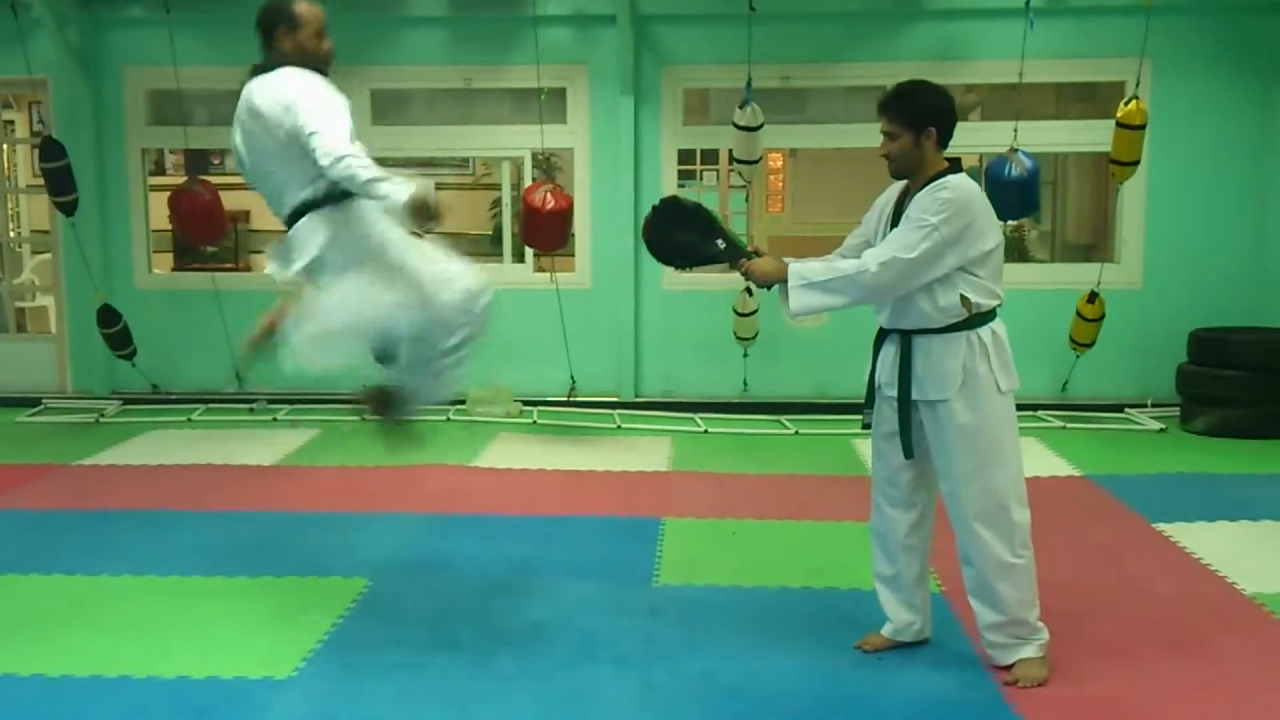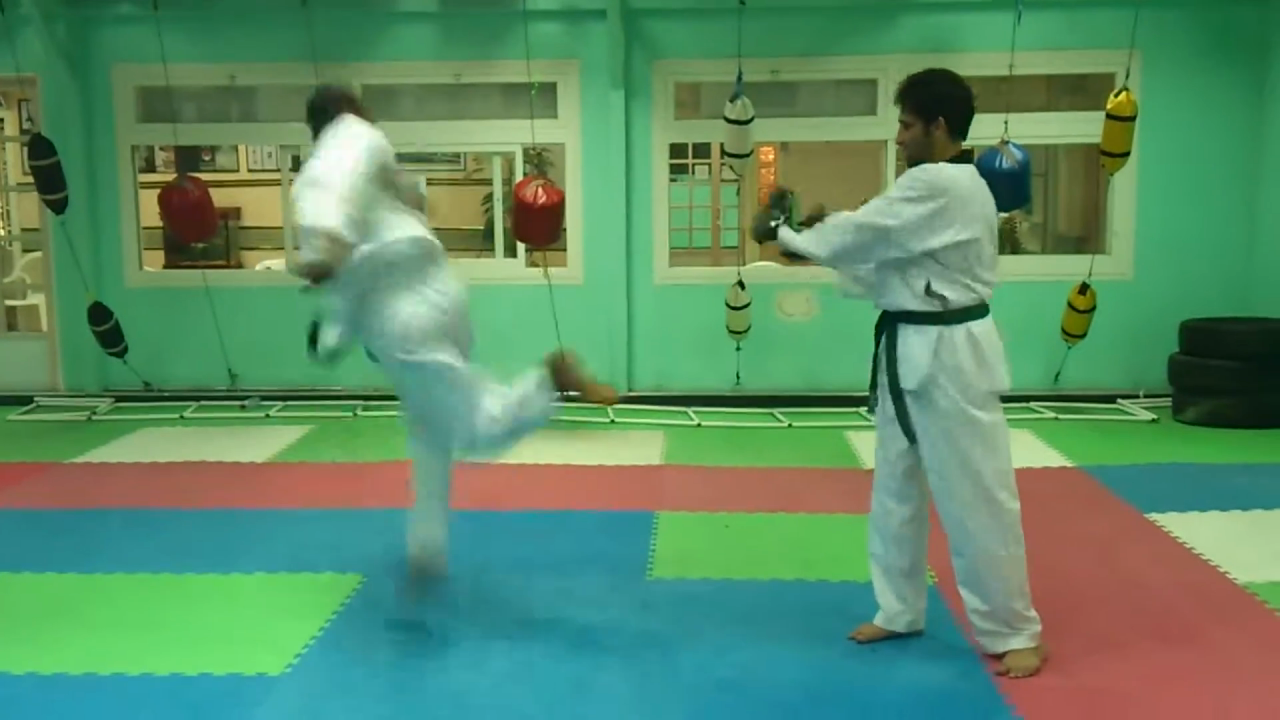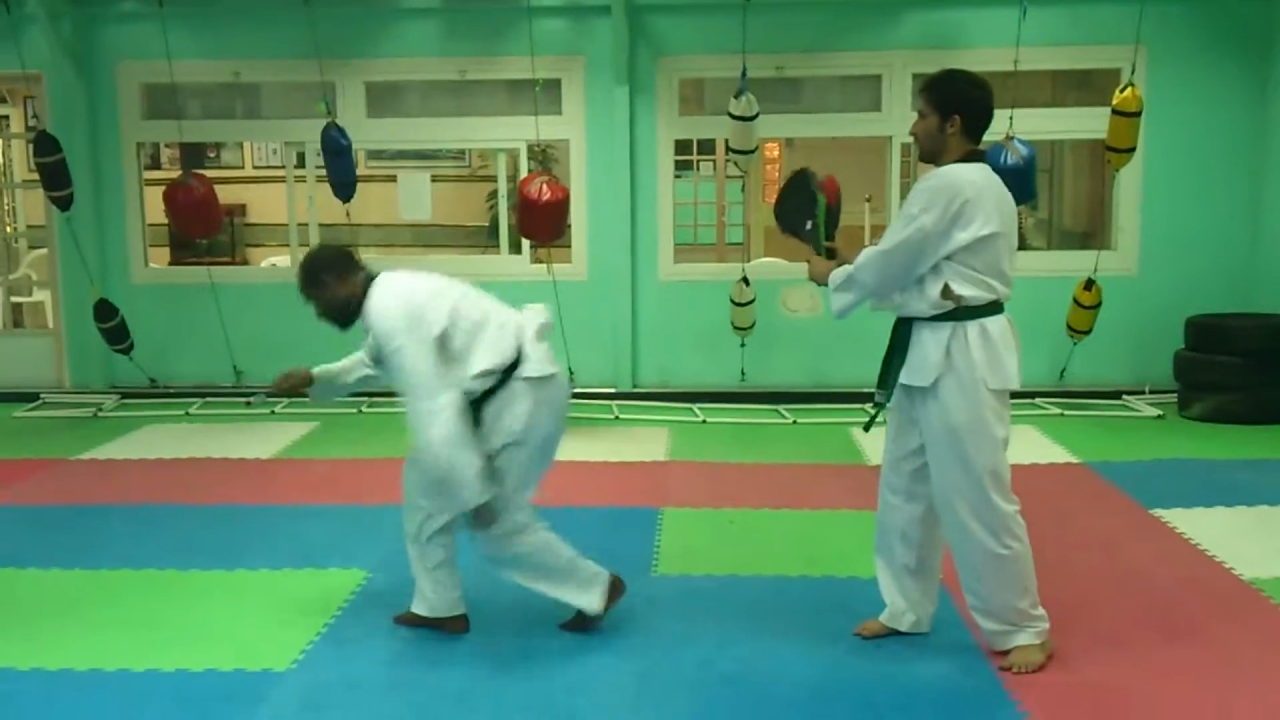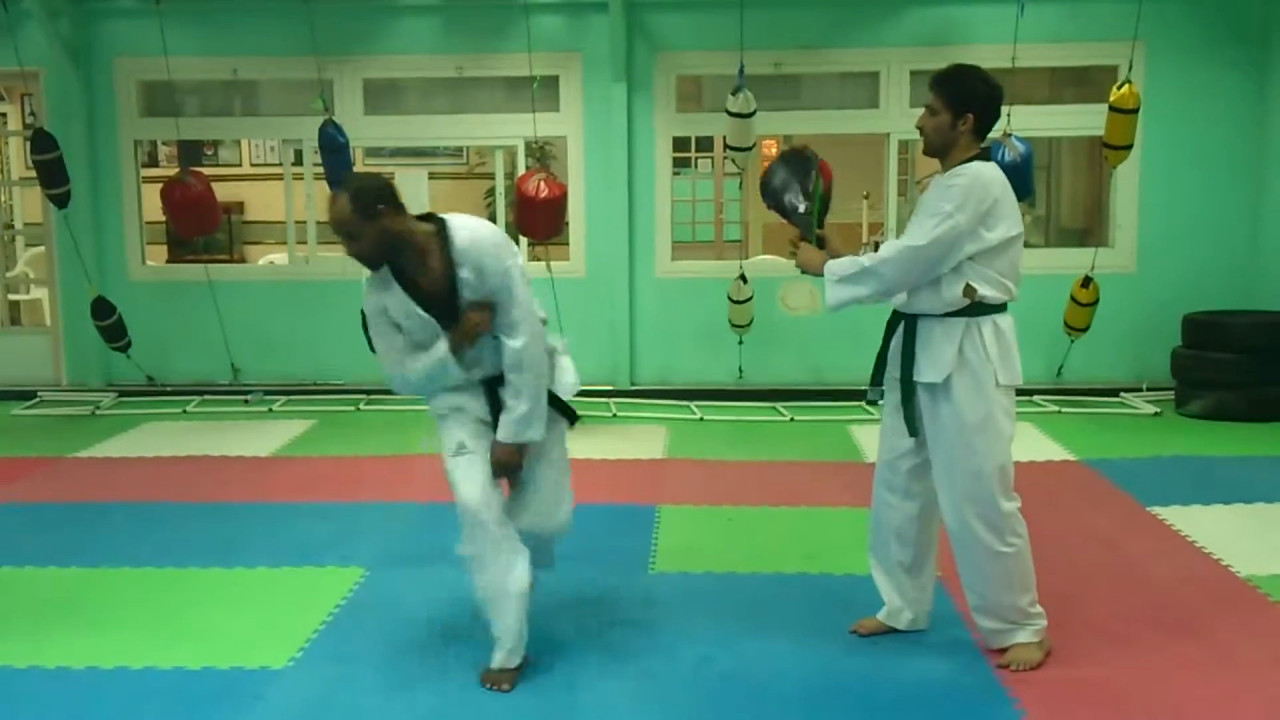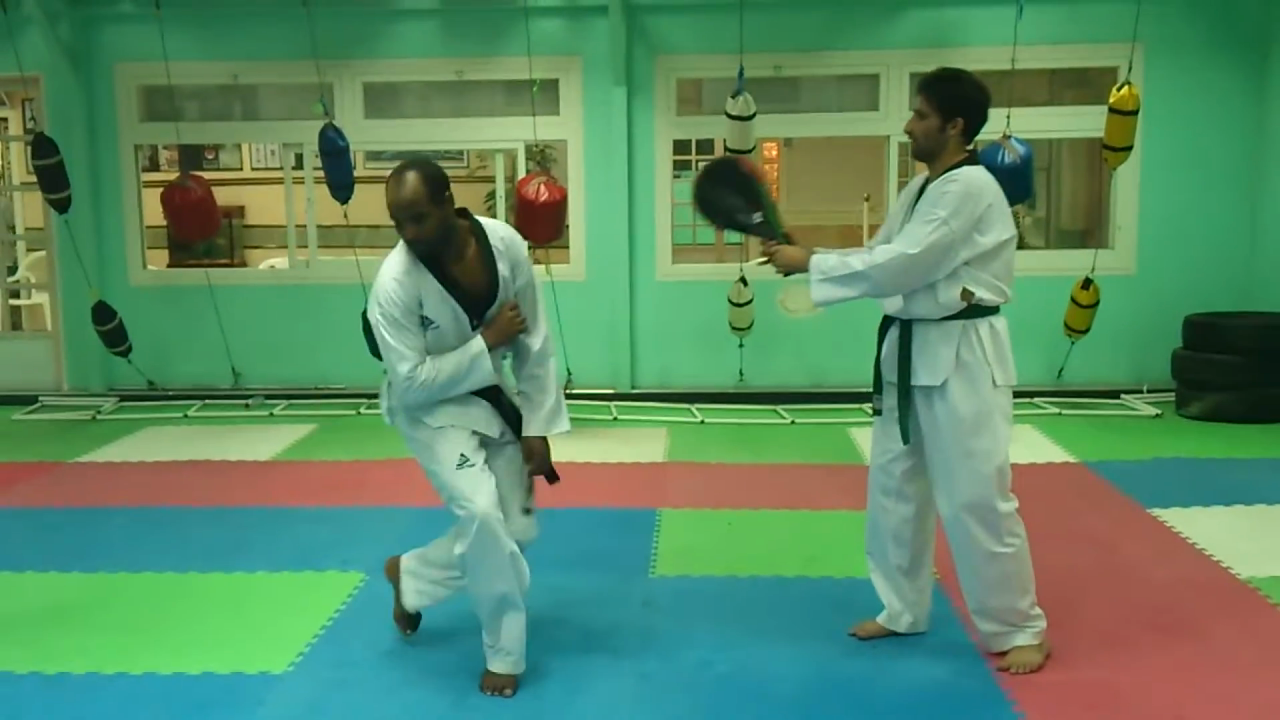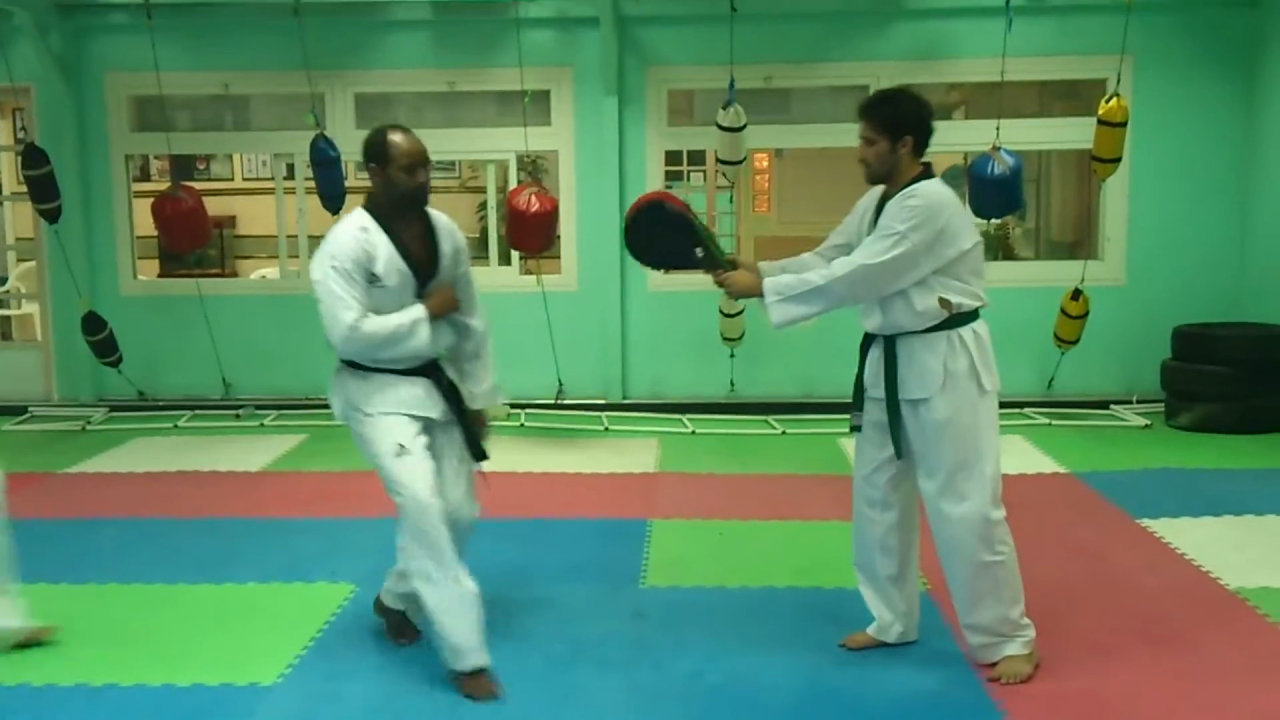
dt=0.3s
person 1, frame 1
left shoulder: (957, 199)
right shoulder: (896, 199)
left elbow: (883, 273)
right elbow: (851, 261)
left wrist: (786, 274)
right wrist: (777, 268)
left hip: (961, 366)
right hip: (903, 363)
left knee: (986, 506)
right knee: (896, 498)
left ankle: (1020, 640)
right ankle: (905, 620)
person 1, frame 2
left shoulder: (934, 186)
right shoulder: (957, 184)
left elbow: (856, 233)
left wrist: (788, 235)
right wrist: (844, 253)
left hip: (951, 357)
right hip: (916, 354)
left knee: (976, 498)
right knee: (897, 488)
left ankle: (1016, 632)
right ankle: (901, 611)
person 1, frame 3
left shoulder: (946, 184)
right shoulder: (984, 185)
left elbow: (889, 262)
left wrist: (833, 278)
right wrist: (853, 272)
left hip: (961, 357)
right hip: (933, 354)
left knee: (976, 498)
right knee: (905, 487)
left ankle: (1024, 628)
right ankle: (906, 610)
person 1, frame 4
left shoulder: (976, 183)
right shoulder: (948, 184)
left elbow: (905, 261)
right elbow: (913, 266)
left wrist: (827, 267)
right wrist: (837, 260)
left hip: (966, 355)
right hip: (919, 349)
left knee: (977, 497)
right knee: (900, 484)
left ankle: (1021, 626)
right ankle: (904, 607)
person 1, frame 5
left shoulder: (969, 189)
right shoulder: (922, 187)
left elbow: (900, 266)
right elbow: (882, 255)
left wrist: (809, 263)
right wrist: (808, 255)
left hip: (961, 357)
right hip: (909, 352)
left knee: (976, 497)
right knee: (894, 486)
left ankle: (1020, 629)
right ankle: (903, 610)
person 1, frame 6
left shoulder: (929, 203)
right shoulder: (876, 202)
left elbow: (855, 277)
right elbow: (827, 259)
left wrist: (763, 289)
right wrist: (761, 269)
left hip: (945, 366)
right hip: (891, 364)
left knee: (966, 506)
right knee: (878, 495)
left ankle: (1009, 639)
right ankle: (892, 621)
person 2, frame 1
left shoulder: (265, 94)
right shoulder: (290, 85)
right elbow: (330, 153)
right wrist: (402, 195)
left hip: (346, 223)
right hip: (345, 223)
left knee: (461, 298)
person 2, frame 2
left shoulder: (313, 175)
right shoulder: (355, 138)
left hip: (385, 320)
right hip: (418, 298)
left knee: (456, 430)
left ankle: (427, 552)
person 2, frame 3
left shoulder: (389, 316)
right shoulder: (387, 298)
left elbow: (433, 415)
right elbow: (373, 364)
left wrist: (472, 496)
right wrist: (317, 378)
left hip: (522, 392)
right hip: (494, 389)
left knee: (497, 527)
right knee: (425, 488)
left ankle: (597, 590)
right ankle: (438, 607)
person 2, frame 4
left shoulder: (479, 241)
right shoulder: (378, 291)
left elbow: (524, 340)
right elbow: (403, 376)
left wrist: (516, 432)
right wrist: (454, 344)
left hip: (528, 377)
right hip: (459, 390)
left knee: (544, 514)
right knee: (479, 507)
left ankle: (524, 562)
right ankle: (508, 647)
person 2, frame 5
left shoulder: (505, 244)
right shoulder: (394, 284)
left elbow: (533, 340)
right elbow: (411, 382)
left wrist: (538, 425)
right wrist: (487, 342)
left hip: (490, 399)
right hip: (431, 410)
left knee: (513, 529)
right knee: (481, 517)
left ankle: (410, 575)
right ankle: (506, 654)
person 2, frame 6
left shoulder: (444, 231)
right shoulder: (347, 243)
left elbow: (469, 320)
right elbow: (348, 333)
left wrist: (480, 396)
right wrist: (425, 313)
left hip: (433, 383)
right hip: (375, 391)
left knee: (457, 509)
right knee: (422, 506)
left ankle: (397, 600)
right ankle: (466, 653)
